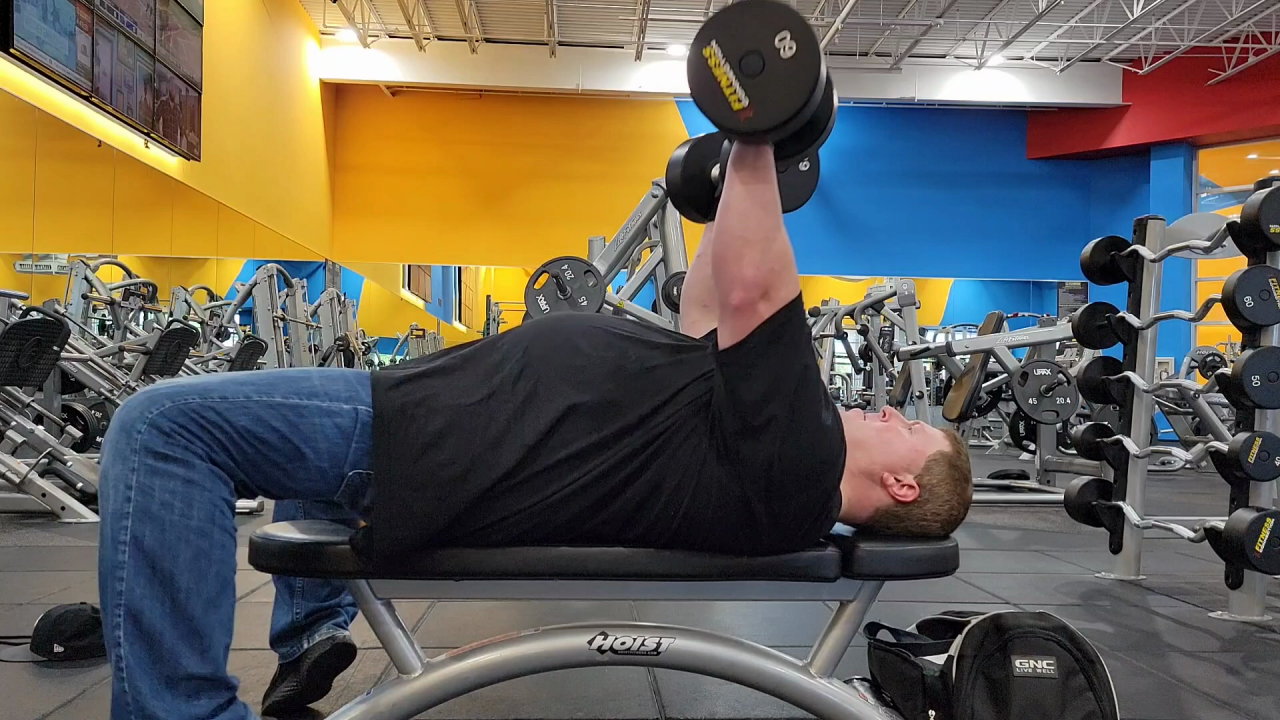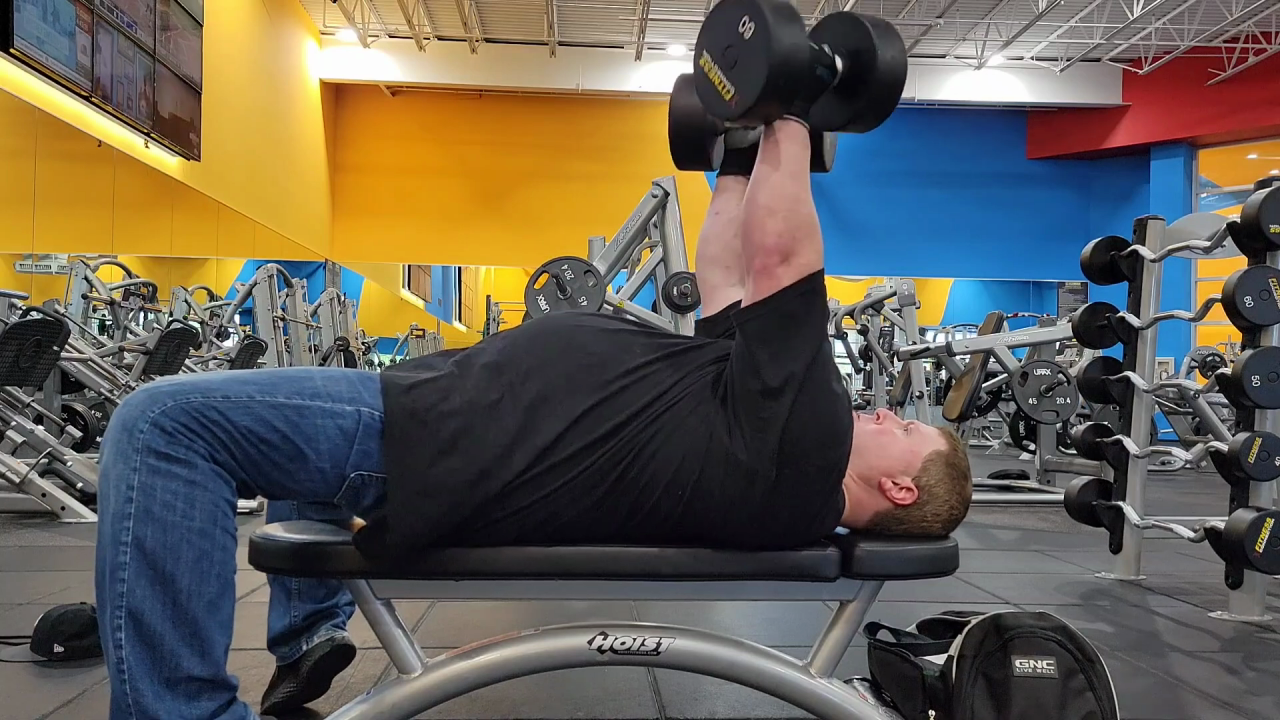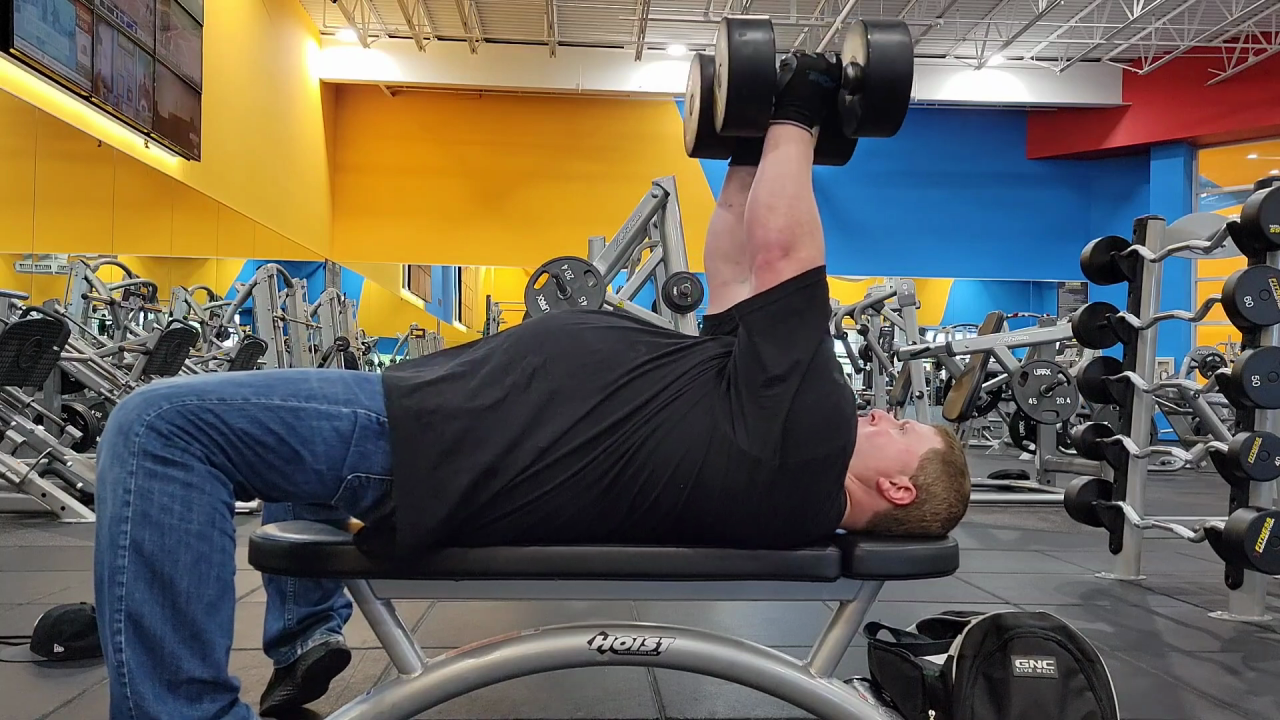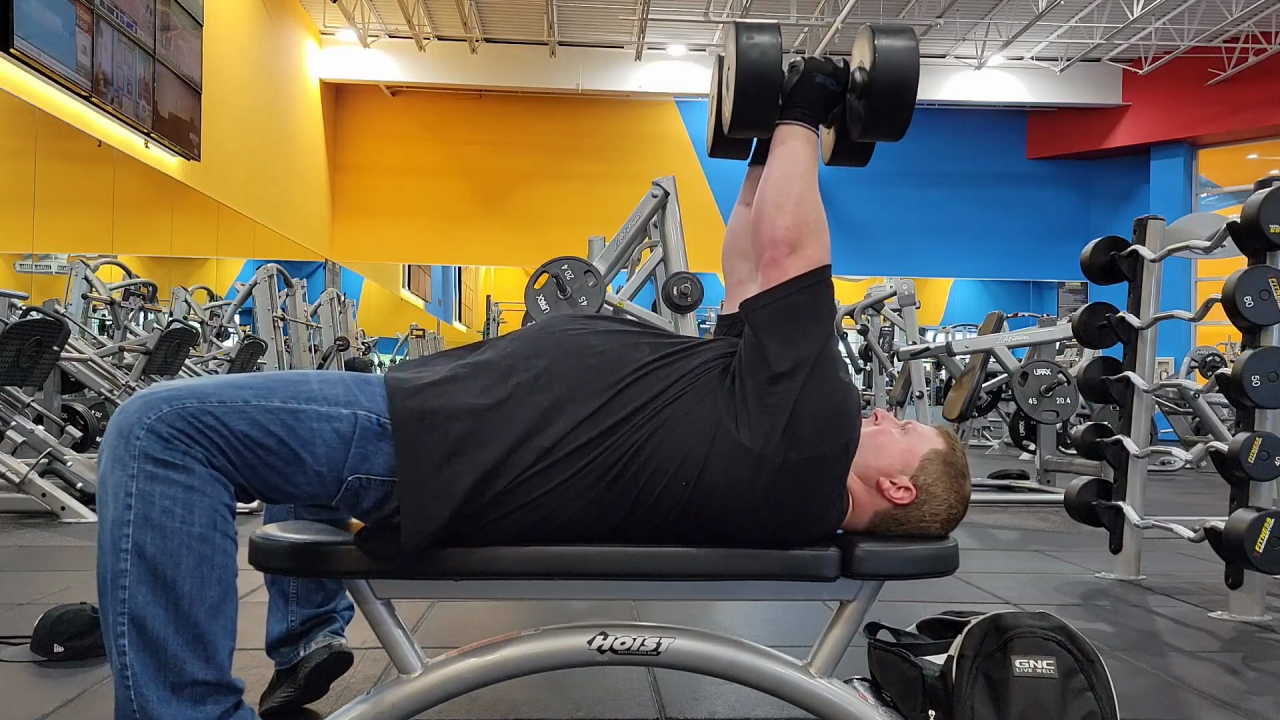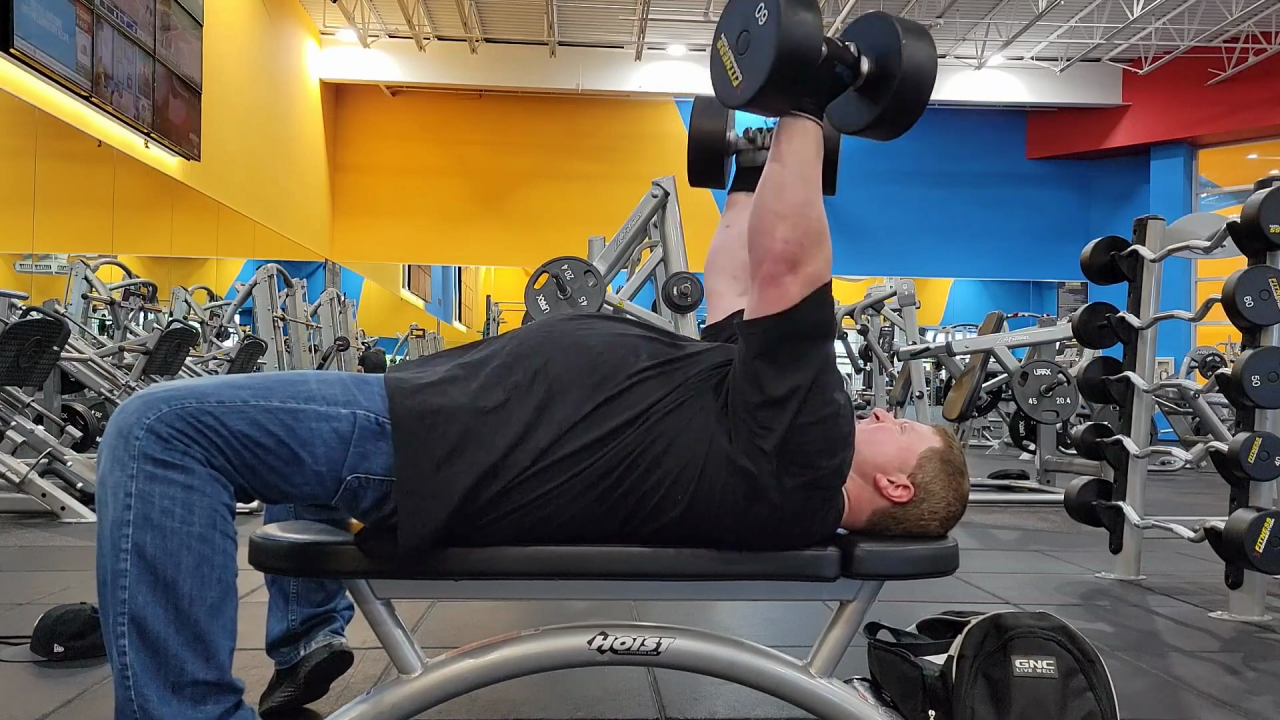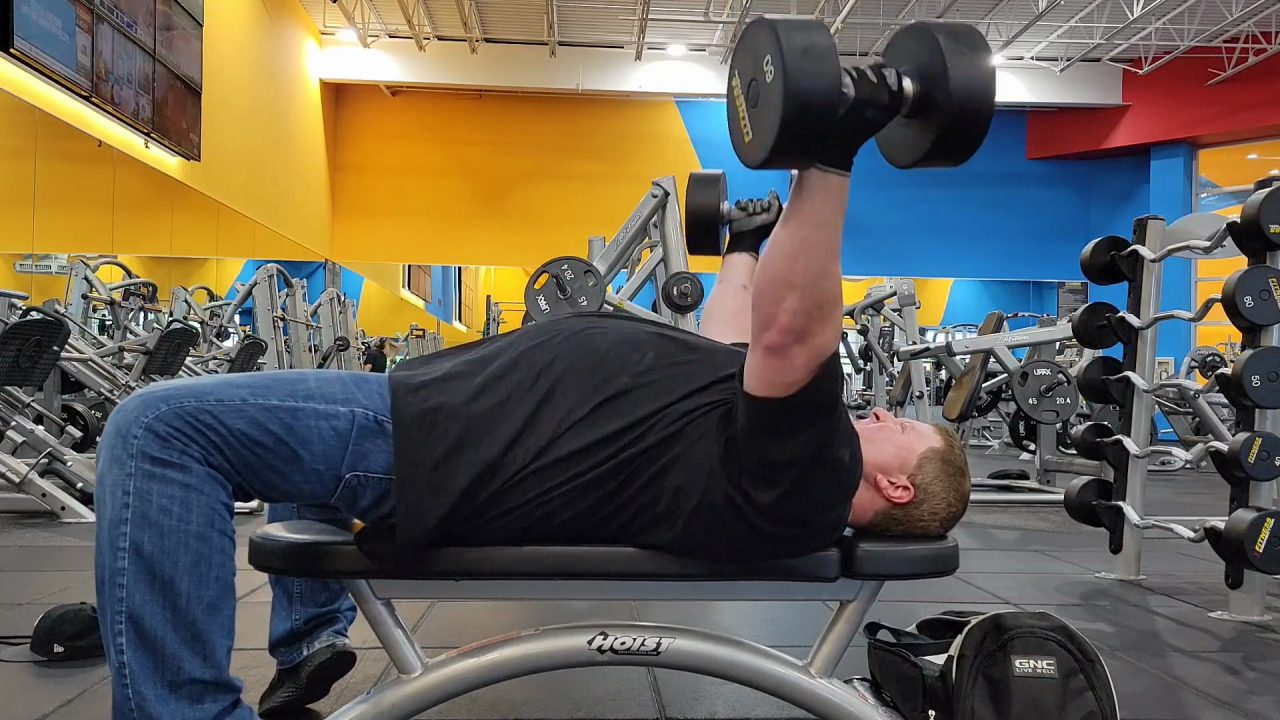
dt=0.5s
person 1, frame 1
left shoulder: (797, 466)
right shoulder: (784, 438)
left elbow: (750, 297)
right elbow: (708, 326)
left wrist: (759, 134)
right wrist: (736, 178)
left hip: (432, 452)
right hip: (453, 418)
left knee: (162, 425)
right knee: (299, 405)
right ankle: (312, 642)
person 1, frame 2
left shoulder: (802, 451)
right shoulder: (778, 428)
left elbow: (778, 261)
right elbow: (725, 279)
left wrist: (790, 112)
right wrist: (738, 156)
left hip: (428, 452)
right hip: (458, 414)
left knee: (164, 424)
right ankle: (309, 641)
person 1, frame 3
left shoulder: (807, 441)
right shoulder: (775, 417)
left elbow: (780, 257)
right elbow: (736, 275)
left wrist: (794, 117)
right wrist: (749, 146)
left hip: (429, 450)
left knee: (161, 425)
right ankle: (305, 643)
person 1, frame 4
left shoulder: (810, 441)
right shoulder: (780, 421)
left elbow: (787, 256)
right elbow: (754, 281)
left wrist: (800, 119)
right wrist: (767, 150)
left hip: (432, 450)
left knee: (162, 427)
right knee: (281, 411)
right ankle: (307, 644)
person 1, frame 5
left shoulder: (800, 458)
right shoulder: (770, 424)
left elbow: (787, 270)
right elbow: (736, 299)
left wrist: (804, 110)
right wrist: (747, 180)
left hip: (430, 448)
left knee: (162, 429)
right knee: (286, 402)
right ankle: (307, 648)
person 1, frame 6
left shoulder: (803, 480)
right shoulder: (803, 446)
left elbow: (789, 332)
right elbow: (729, 348)
left wrist: (828, 157)
right wrist: (744, 242)
left knee: (160, 425)
right knee: (290, 408)
right ankle: (308, 649)
